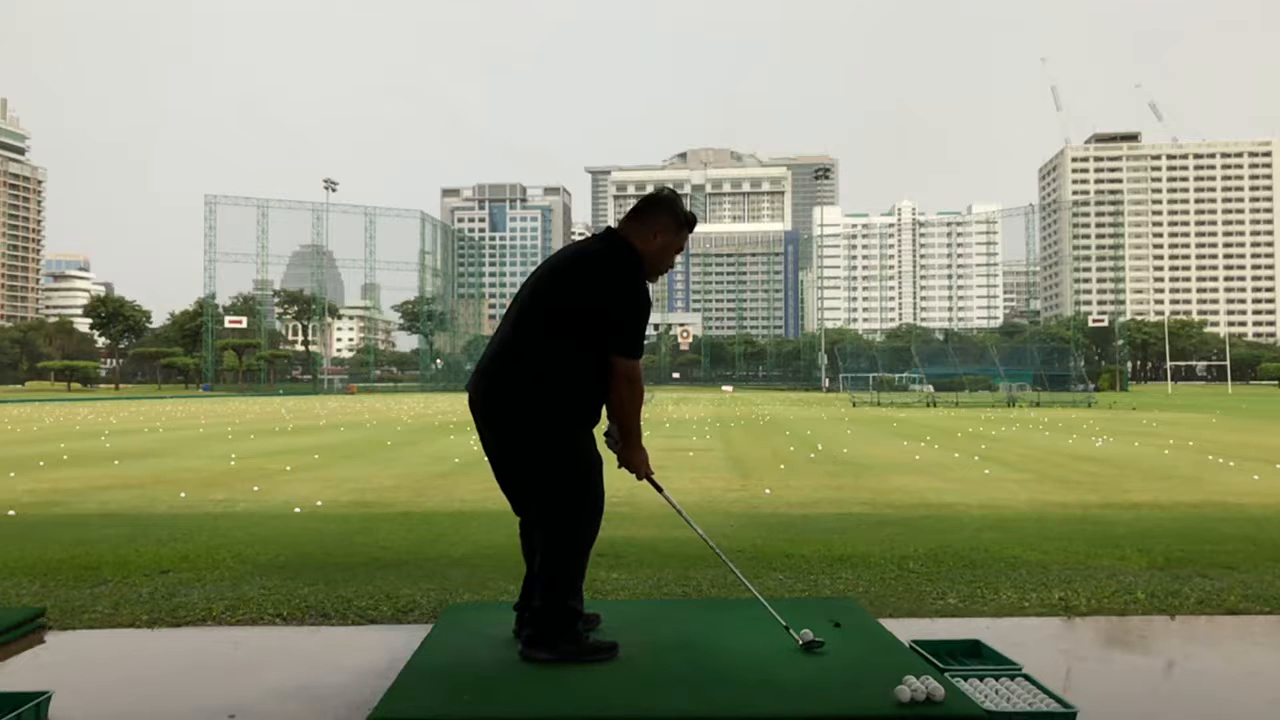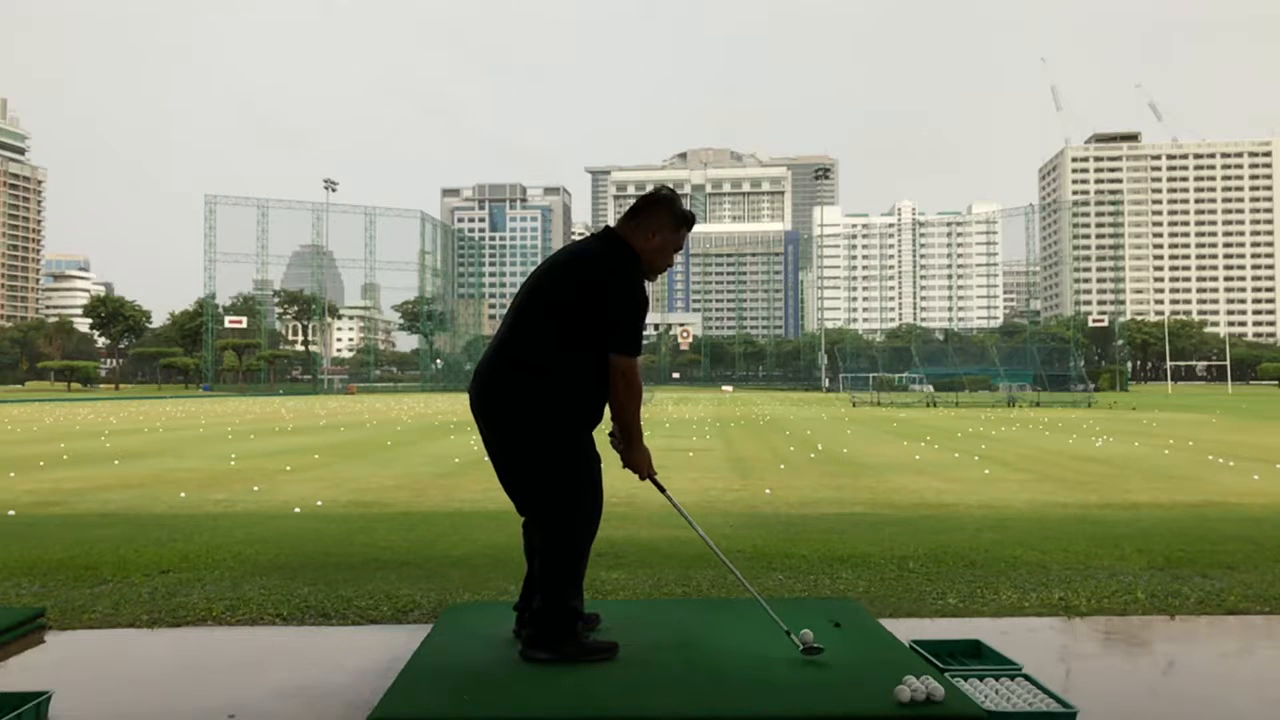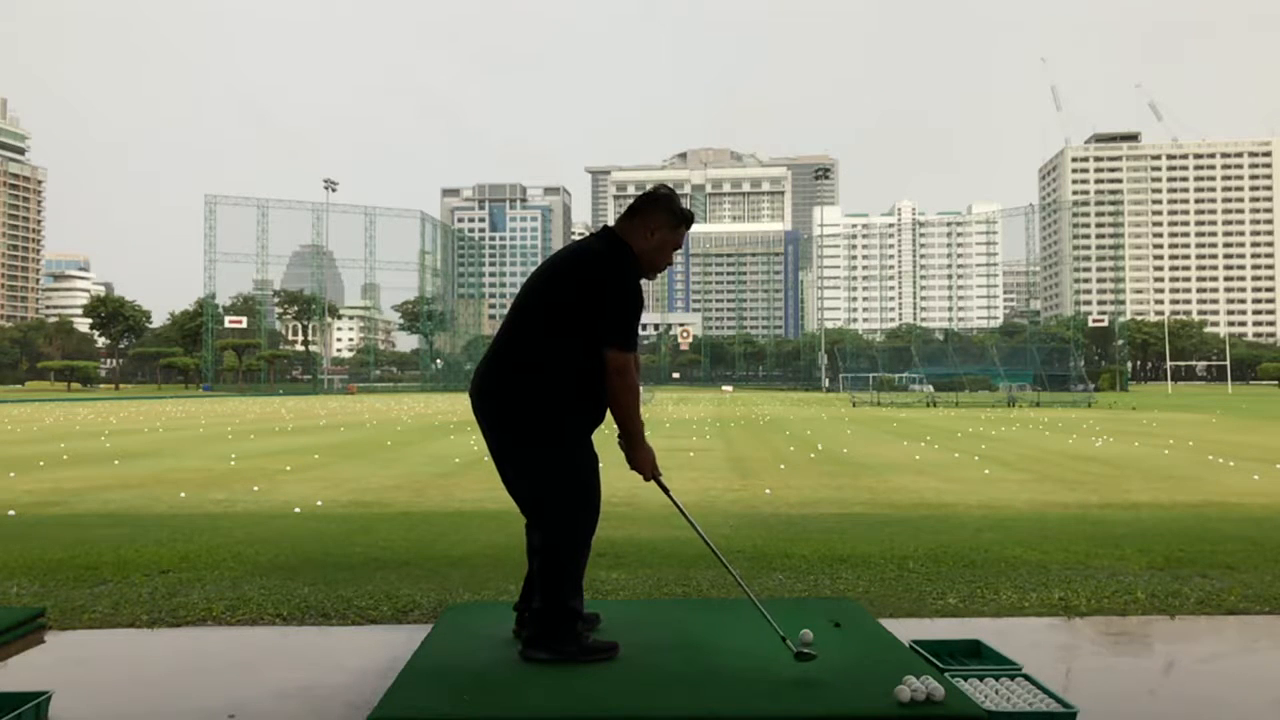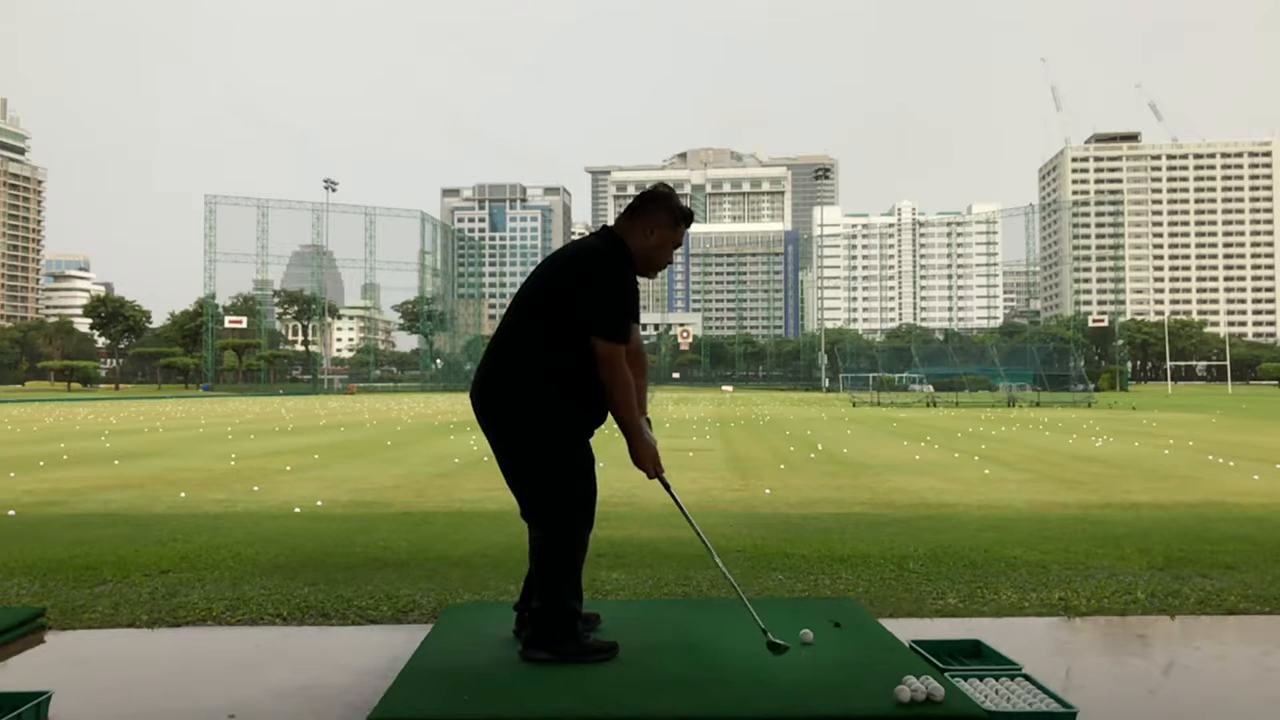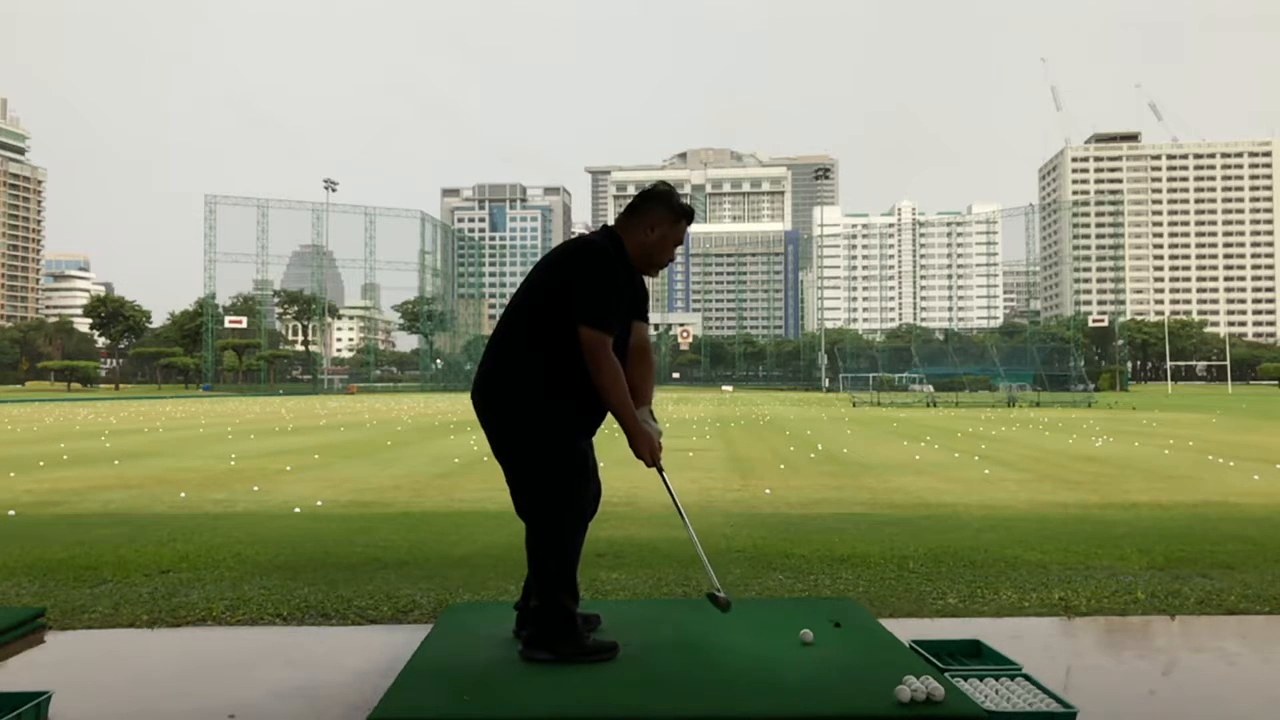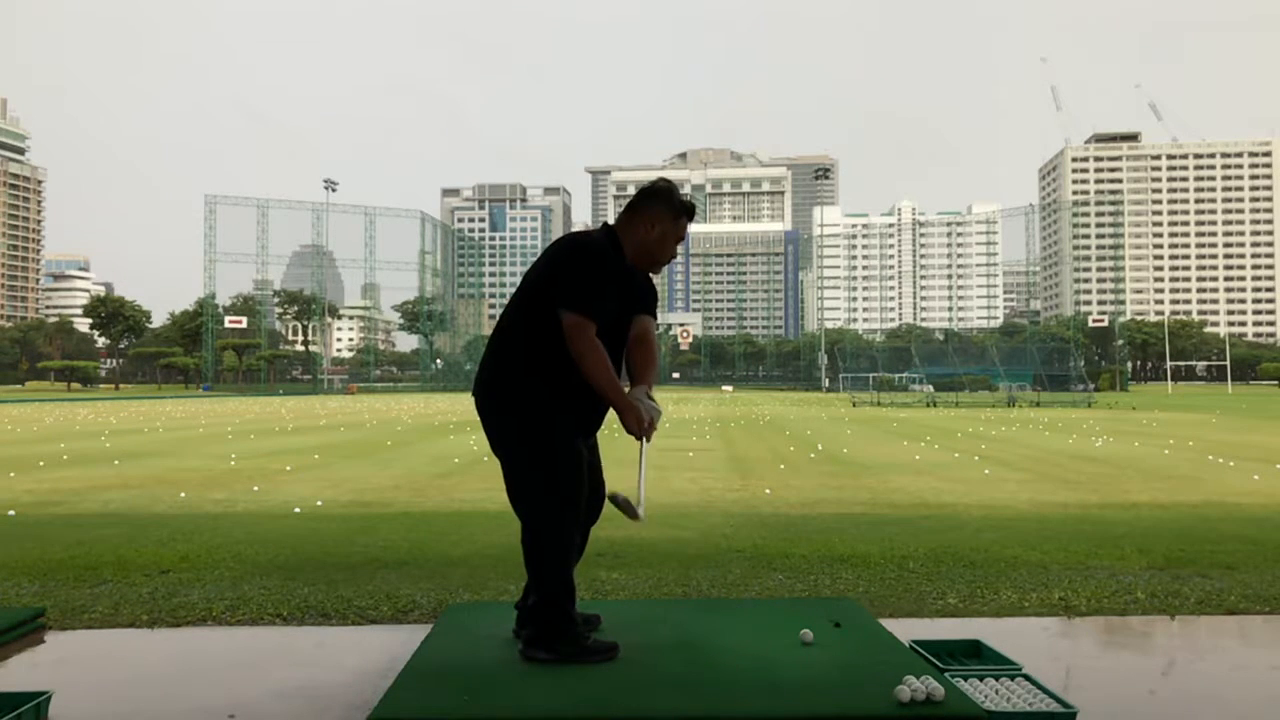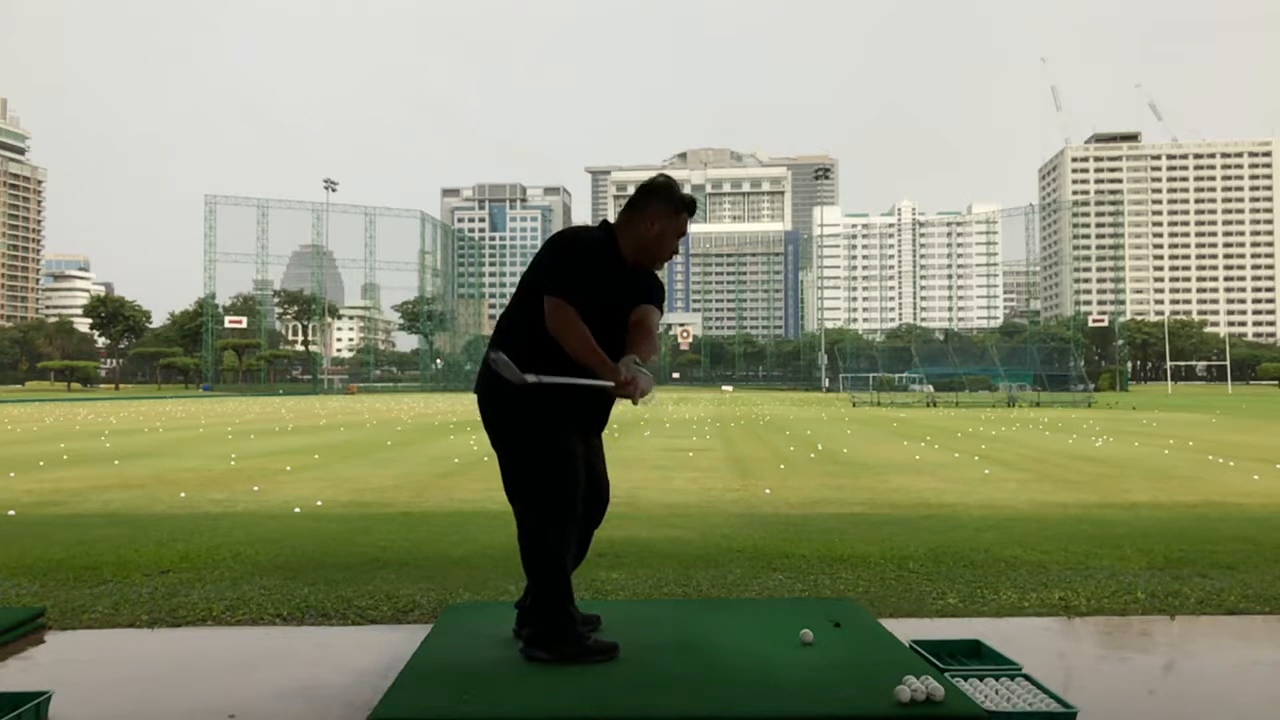
dt=0.7s
person 1, frame 1
left shoulder: (587, 257)
right shoulder: (624, 280)
right elbow: (625, 375)
left wrist: (617, 431)
right wrist: (632, 443)
left hip: (499, 397)
right hip: (535, 407)
left knee: (547, 509)
right knee: (574, 510)
left ankle: (538, 611)
right ankle: (551, 631)
person 1, frame 2
left shoulder: (589, 257)
right shoulder: (621, 278)
right elbow: (623, 374)
left wrist: (620, 430)
right wrist: (634, 443)
left hip: (503, 396)
right hip: (534, 406)
left knee: (550, 510)
right knee: (573, 511)
left ankle: (539, 611)
right ankle: (552, 631)
person 1, frame 3
left shoulder: (595, 258)
right shoulder: (616, 275)
left elbow: (621, 361)
right elbow: (619, 372)
left wrist: (630, 430)
right wrist: (636, 442)
left hip: (511, 397)
right hip: (532, 405)
left knee: (555, 508)
right knee: (570, 510)
left ankle: (539, 612)
right ankle: (552, 632)
person 1, frame 4
left shoulder: (608, 264)
right shoulder: (605, 269)
left elbow: (632, 351)
right elbow: (611, 365)
left wrist: (641, 422)
right wrist: (636, 438)
left hip: (531, 400)
right hip: (525, 402)
left knee: (565, 505)
right knee: (565, 510)
left ankle: (540, 611)
right ankle: (552, 633)
person 1, frame 5
left shoulder: (626, 274)
right shoulder: (595, 261)
left elbow: (638, 348)
right elbow: (598, 354)
left wrist: (644, 414)
right wrist: (633, 427)
left hip: (551, 402)
right hip: (521, 401)
left knee: (578, 499)
right knee: (558, 508)
left ankle: (542, 610)
right ankle: (550, 631)
person 1, frame 6
left shoulder: (638, 282)
right shoulder: (585, 255)
left elbow: (642, 338)
right elbow: (580, 338)
left wrist: (642, 393)
right wrist: (622, 404)
left hip: (563, 404)
right hip: (520, 399)
left knee: (582, 501)
right knee: (555, 508)
left ankle: (542, 609)
right ankle: (550, 631)
person 1, frame 7
left shoulder: (645, 281)
right shoulder: (577, 248)
left elbow: (644, 326)
right elbow: (560, 319)
left wrist: (634, 364)
right wrist: (610, 372)
left hip: (574, 405)
right hip: (522, 398)
left knee: (587, 502)
right knee: (552, 508)
left ankle: (541, 608)
right ankle: (549, 631)
